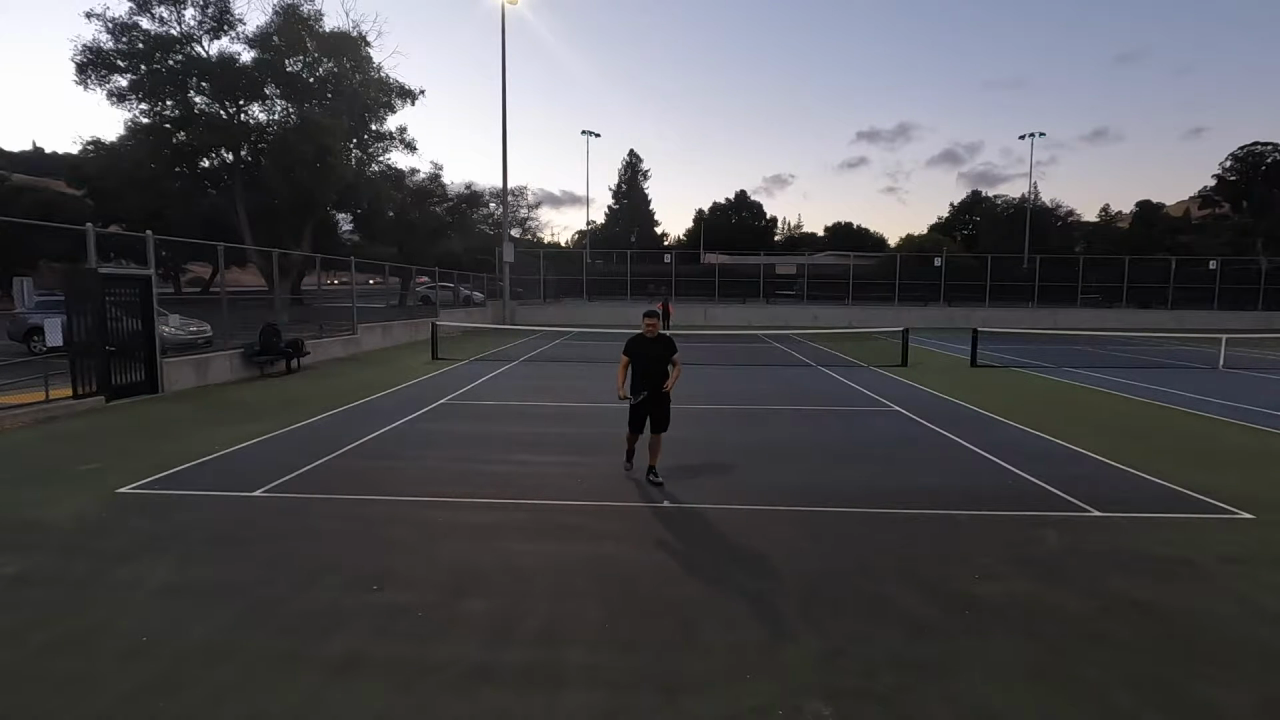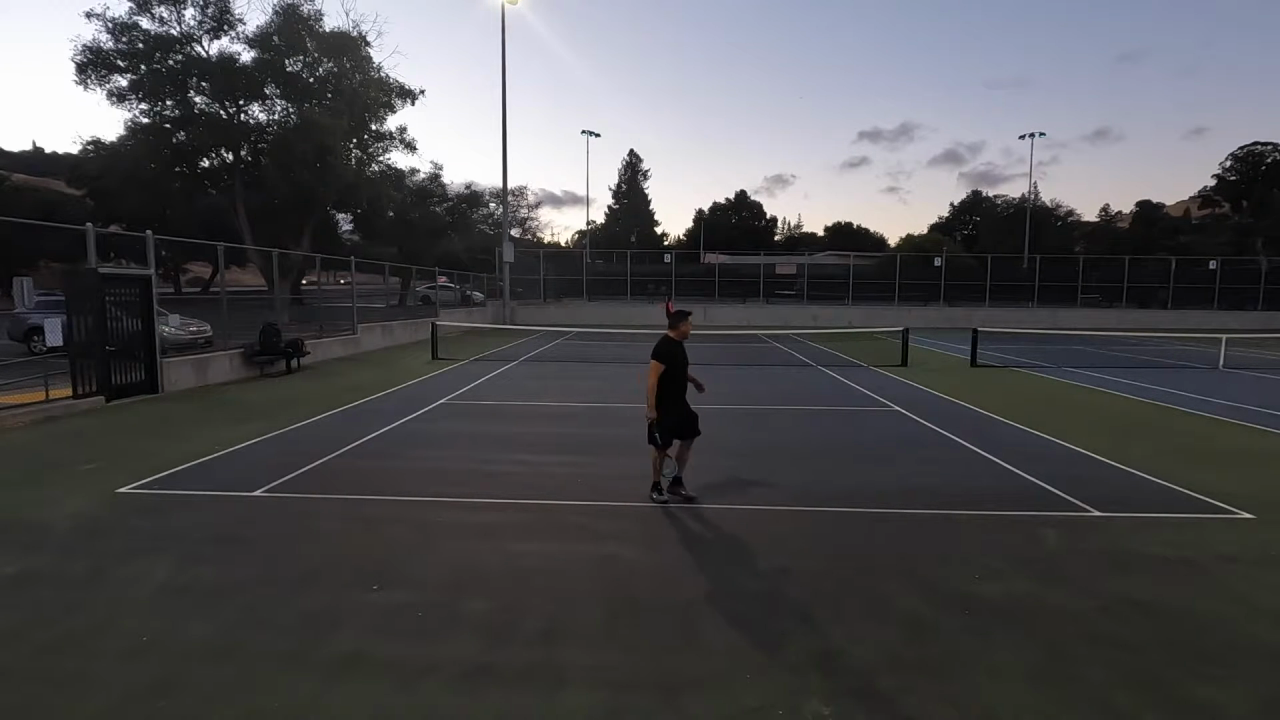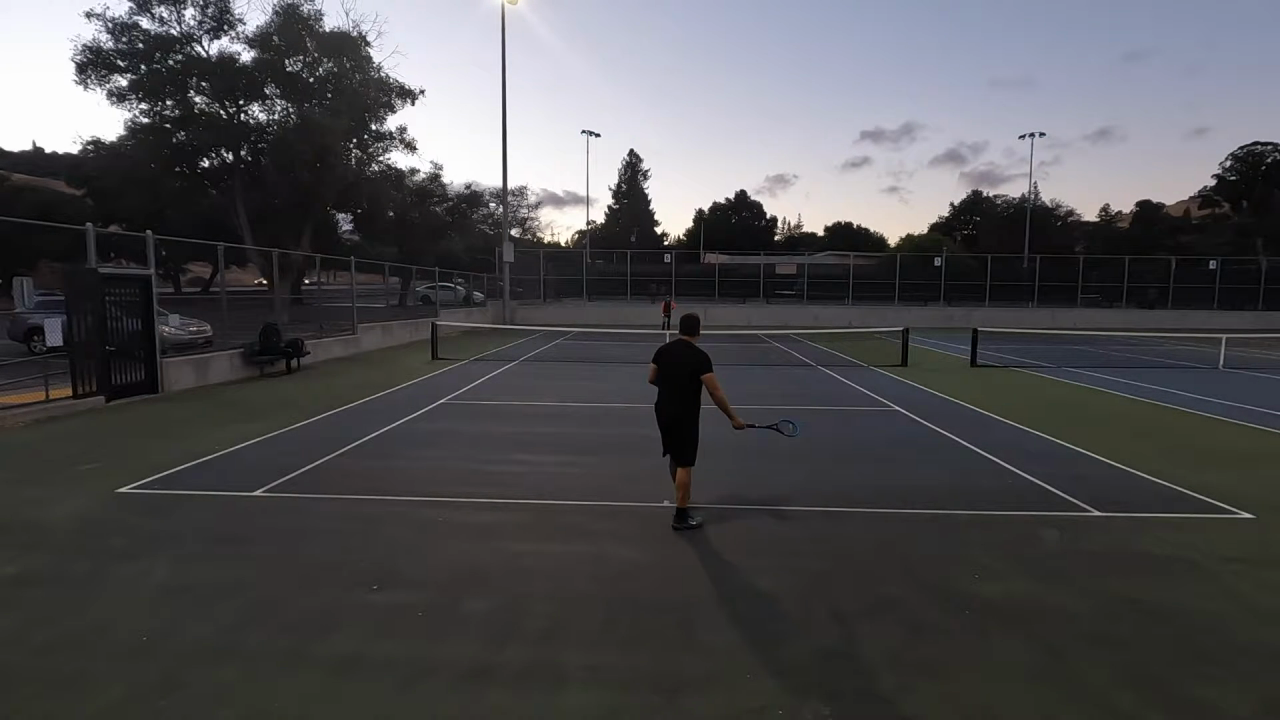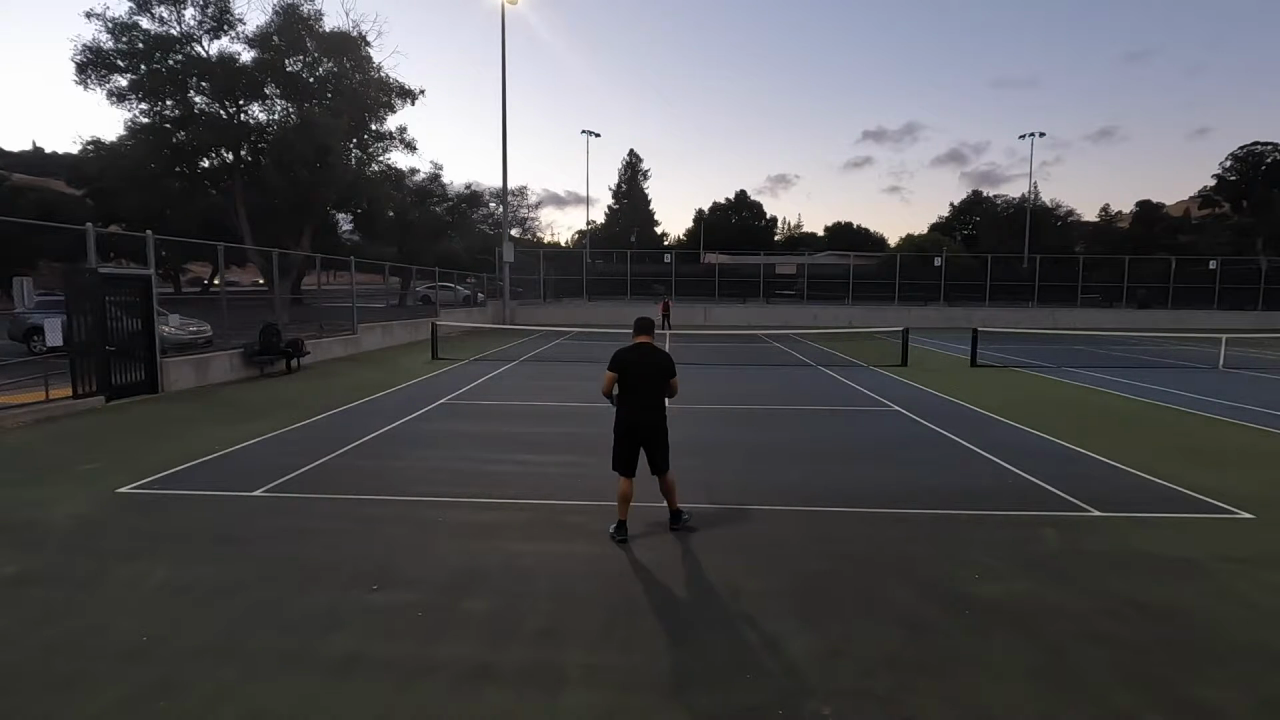
dt=0.7s
person 1, frame 1
left shoulder: (667, 342)
right shoulder: (633, 342)
left elbow: (676, 365)
right elbow: (623, 366)
left wrist: (672, 380)
right wrist: (621, 388)
left hip: (661, 395)
right hip: (639, 396)
left knee: (657, 433)
right knee: (635, 430)
left ankle: (652, 469)
right ankle: (630, 450)
person 1, frame 2
left shoulder: (678, 344)
right shoulder: (663, 347)
right elbow: (652, 379)
left wrist: (693, 381)
right wrist: (651, 407)
left hip: (679, 402)
right hip: (663, 406)
left knee: (689, 437)
right knee: (661, 446)
left ankle: (677, 482)
right ankle: (656, 487)
person 1, frame 3
left shoulder: (664, 350)
right shoulder: (699, 356)
left elbow: (652, 379)
right elbow: (715, 392)
right wrist: (733, 417)
left hip: (662, 411)
right hip: (684, 416)
left knee: (674, 457)
right knee: (684, 464)
left ankle: (679, 500)
right ankle: (681, 516)
person 1, frame 4
left shoulder: (621, 356)
right shoulder: (665, 358)
left elbow: (606, 390)
right elbow: (673, 392)
left wrist: (614, 398)
left hip: (627, 422)
right hip: (655, 423)
left knee: (625, 476)
right knee: (663, 472)
left ankle: (621, 527)
right ankle: (675, 516)
